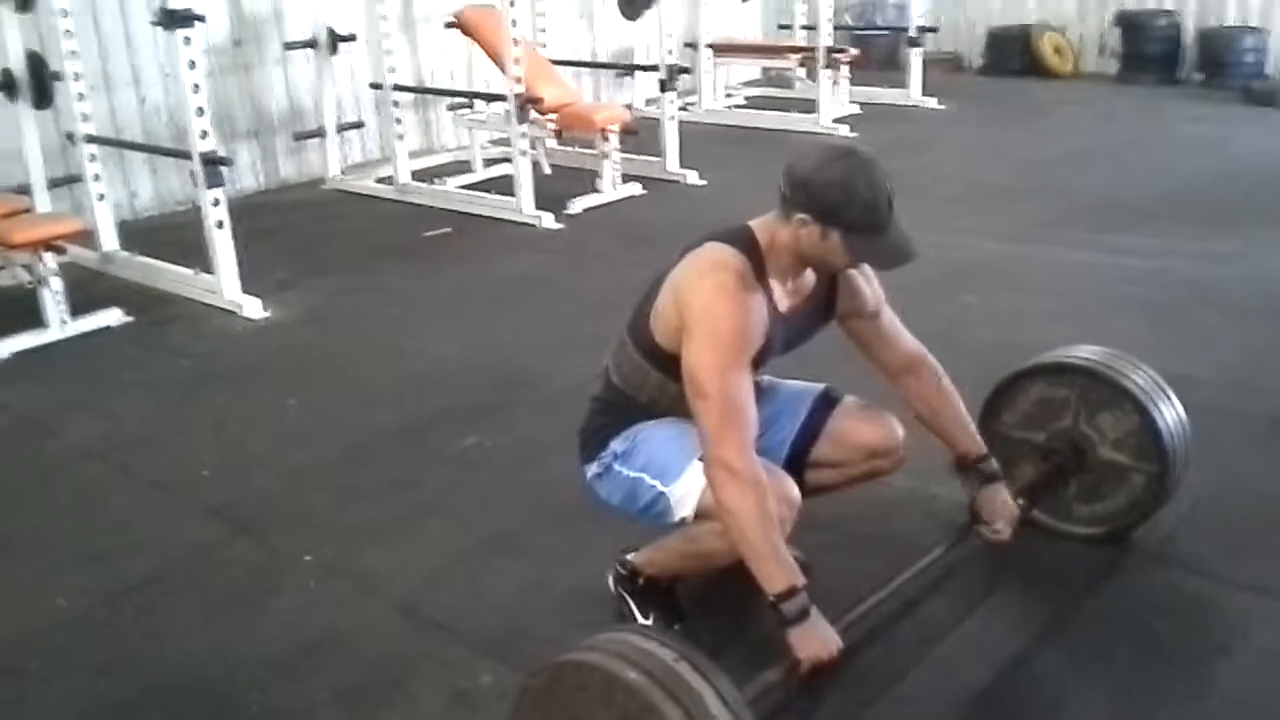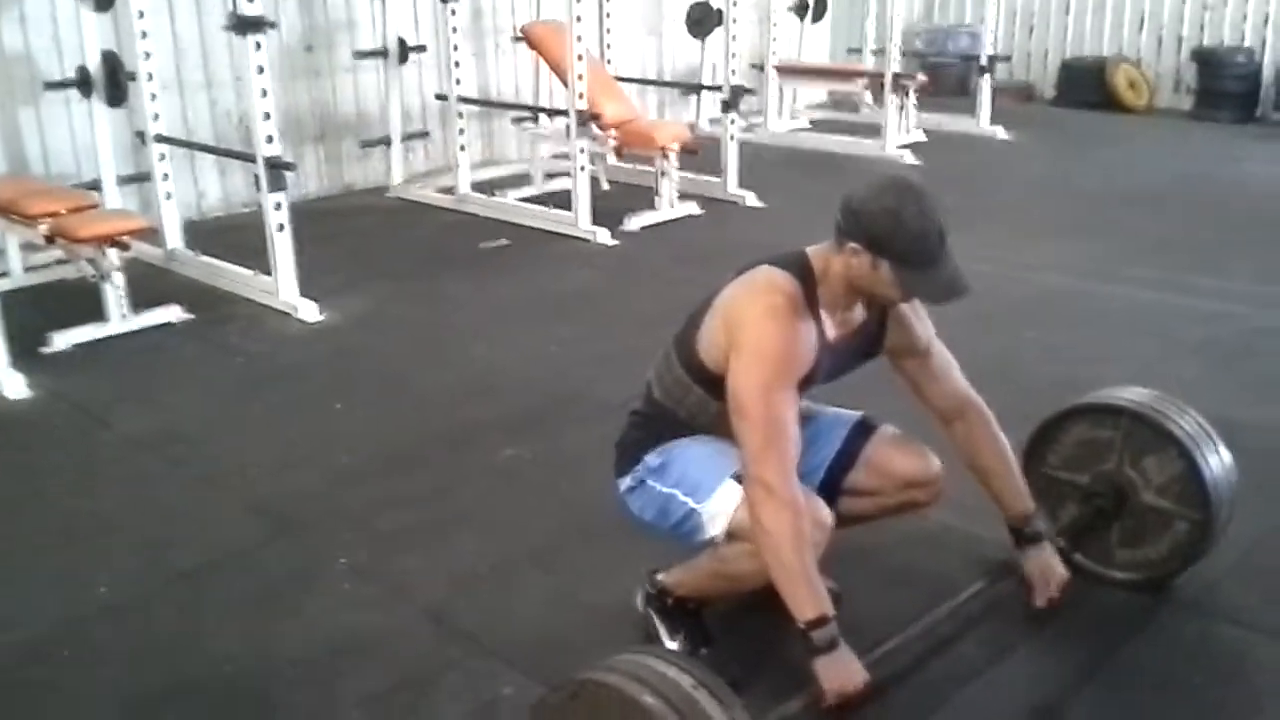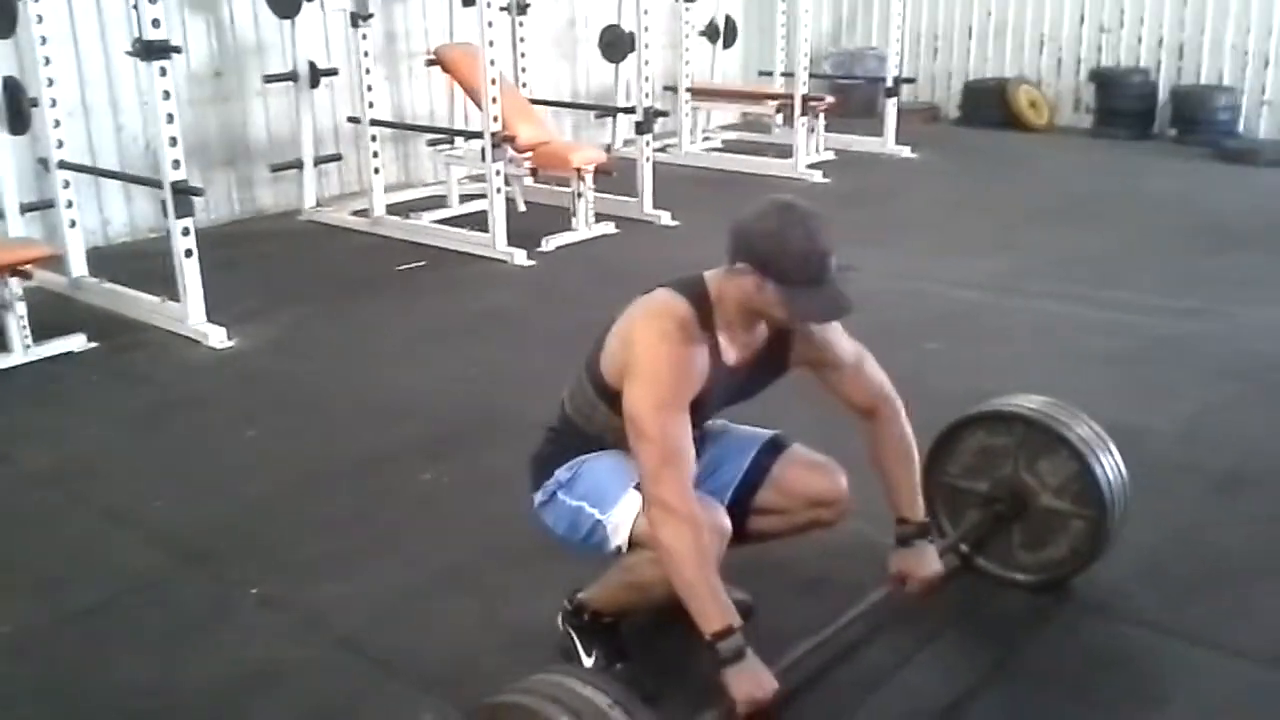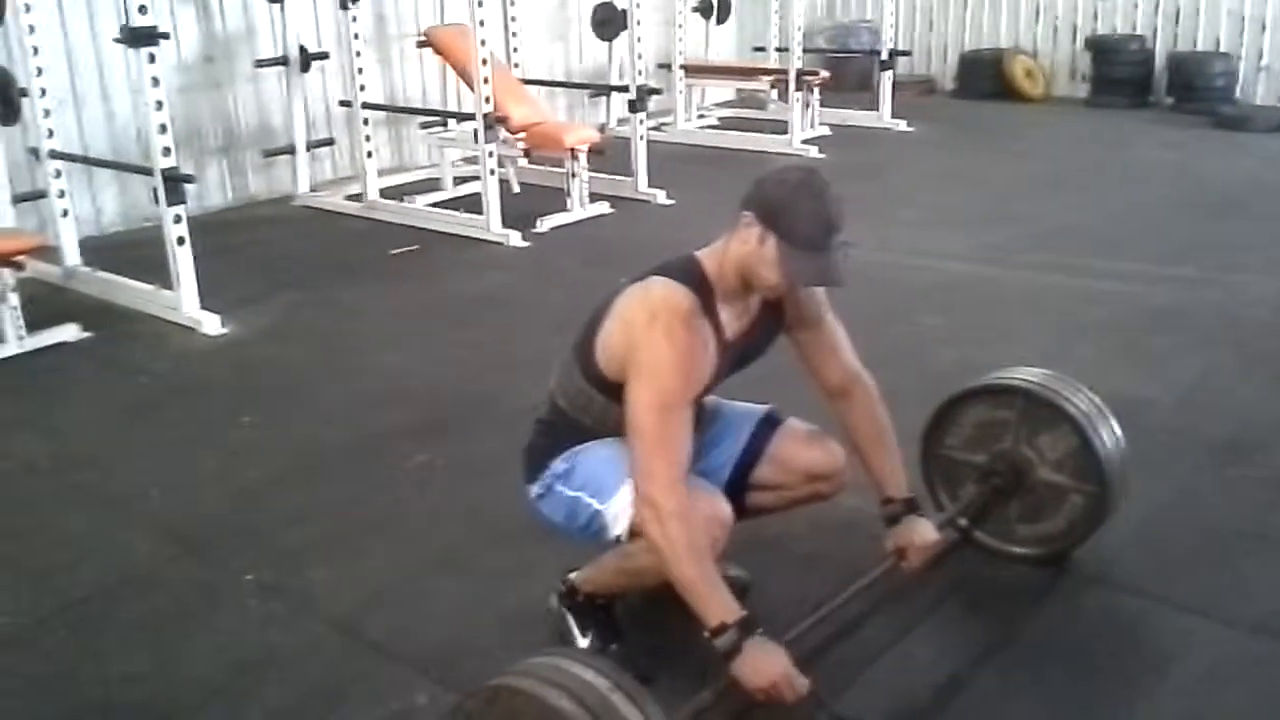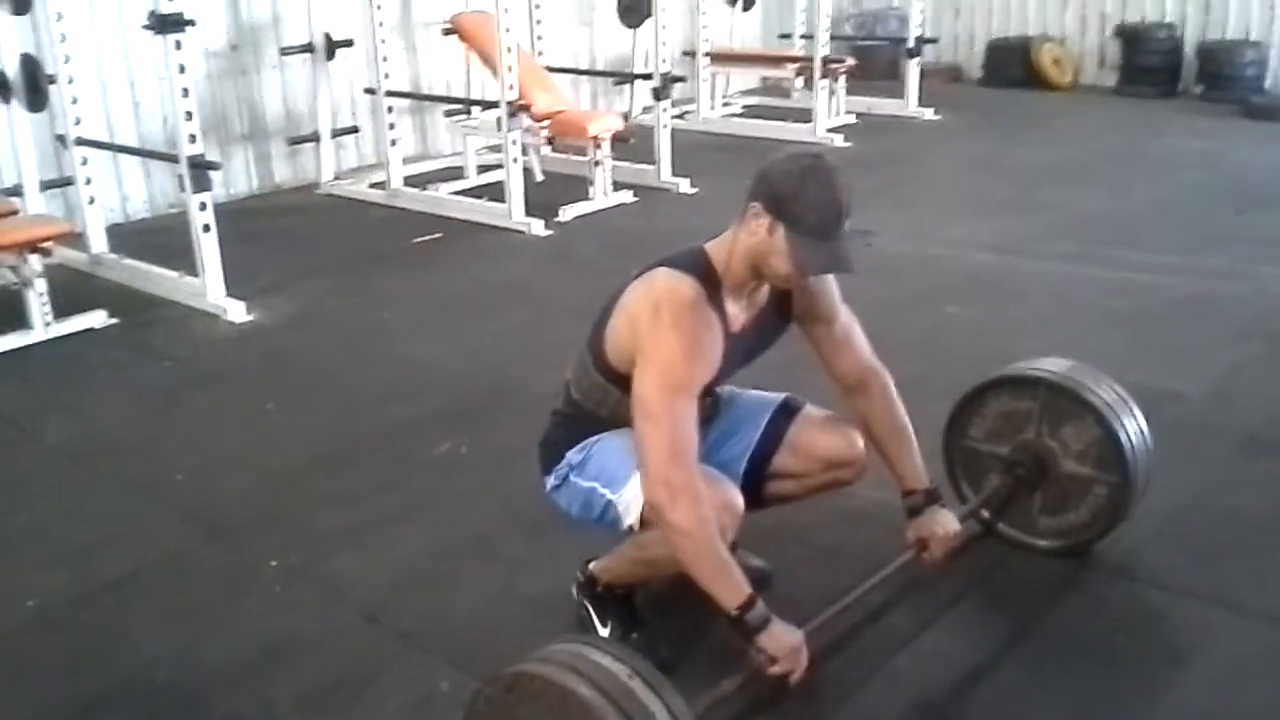
dt=1s
person 1, frame 1
left shoulder: (838, 270)
right shoulder: (724, 290)
left elbow: (908, 364)
right elbow: (731, 466)
left wrist: (983, 473)
right wrist: (797, 611)
right hip: (630, 438)
left knee: (880, 442)
right knee: (775, 503)
left ankle: (756, 536)
right ankle: (639, 573)
person 1, frame 2
left shoulder: (890, 308)
right shoulder: (774, 314)
left elbow: (961, 410)
right elbow: (769, 486)
left wrist: (1031, 535)
right wrist: (825, 642)
left hip: (766, 430)
right hip: (665, 454)
left knee: (919, 475)
right knee: (804, 527)
left ankle: (784, 564)
right ankle: (669, 593)
person 1, frame 3
left shoulder: (800, 324)
right shoulder: (668, 334)
left elbow: (881, 406)
right elbow: (669, 503)
left wrist: (913, 533)
right wrist: (732, 652)
left hip: (681, 445)
right hip: (580, 469)
left knee: (826, 492)
right knee: (702, 531)
left ankle: (695, 579)
right ankle: (588, 611)
person 1, frame 4
left shoulder: (789, 288)
right shoulder: (672, 320)
left elbow: (851, 387)
right elbow: (659, 501)
left wrist: (901, 508)
right wrist: (739, 640)
right hip: (575, 458)
left knee: (822, 465)
right knee: (704, 522)
left ankle: (684, 560)
right ankle: (583, 592)
person 1, frame 5
left shoulder: (800, 281)
right shoulder: (678, 309)
left elbow: (865, 379)
right elbow: (668, 489)
left wrist: (922, 500)
right wrist: (757, 621)
right hip: (589, 448)
left knee: (841, 452)
right knee: (713, 510)
left ankle: (707, 546)
right ankle: (602, 583)
